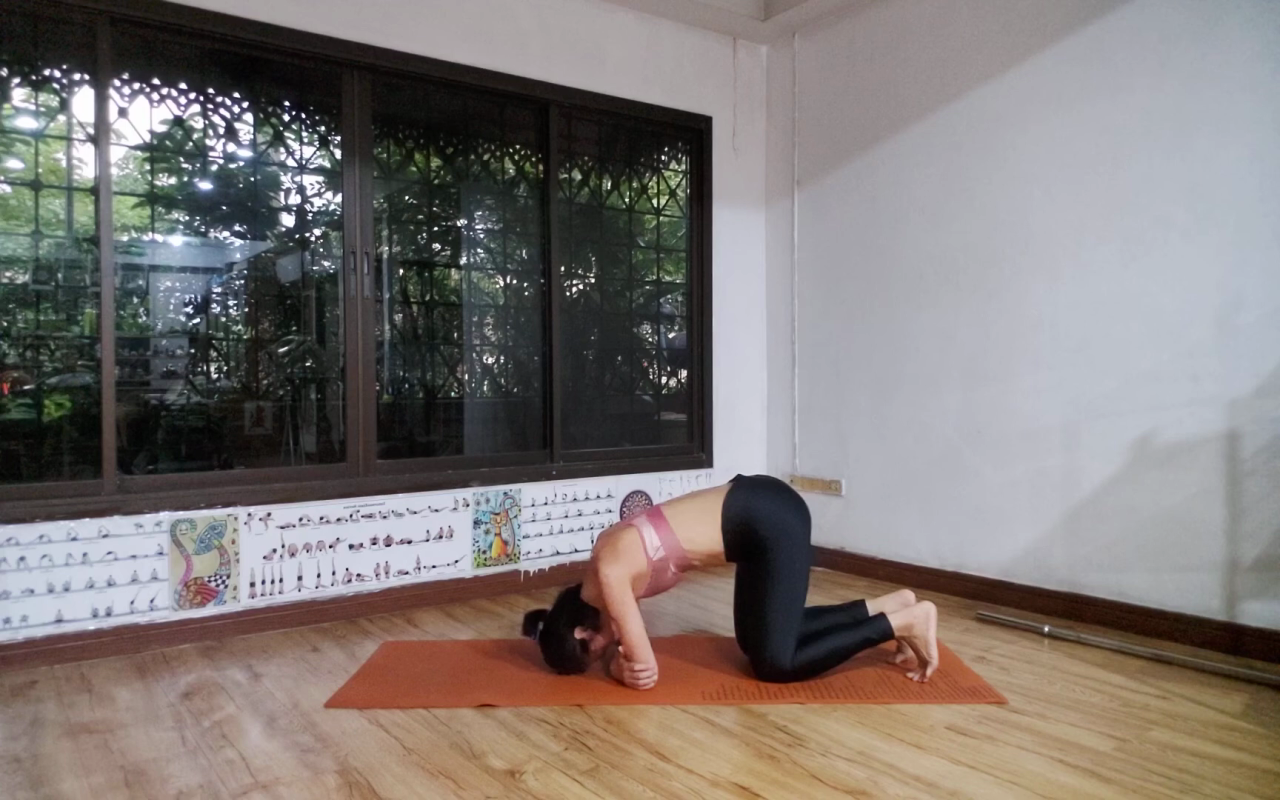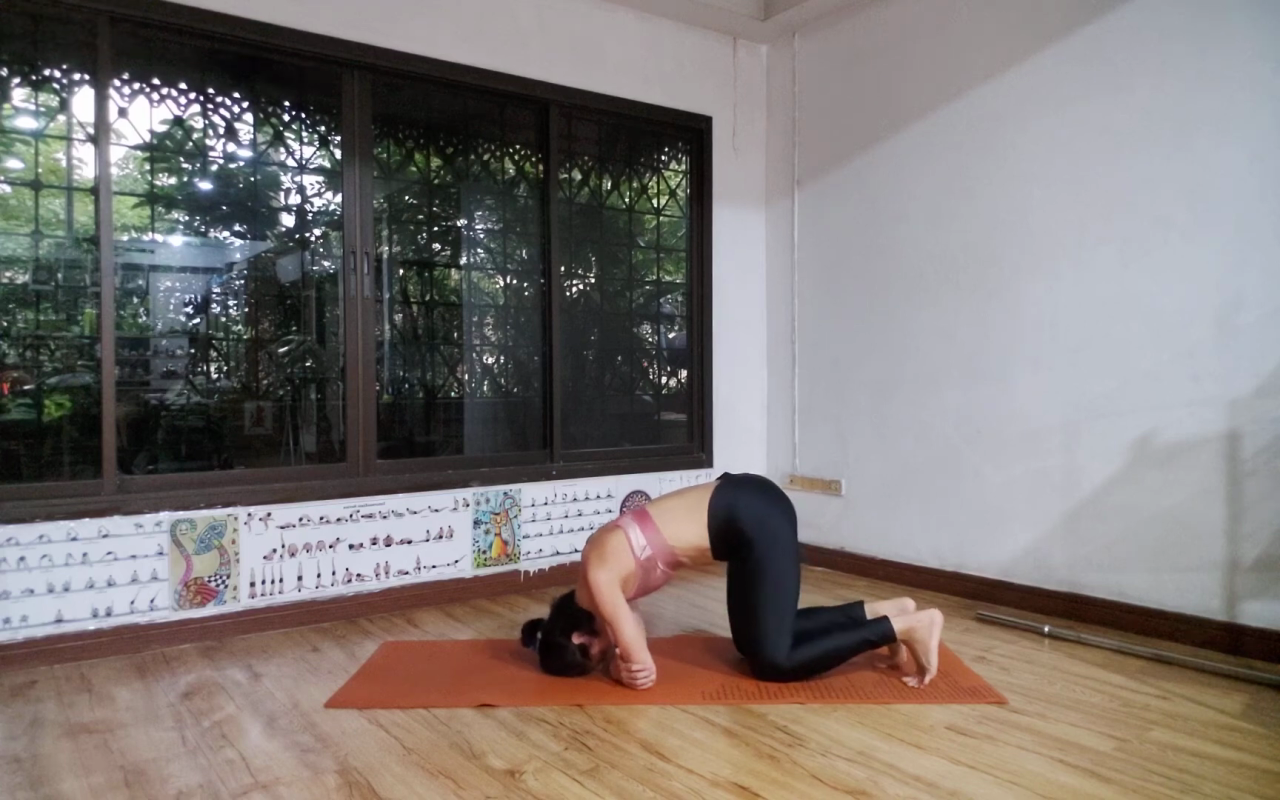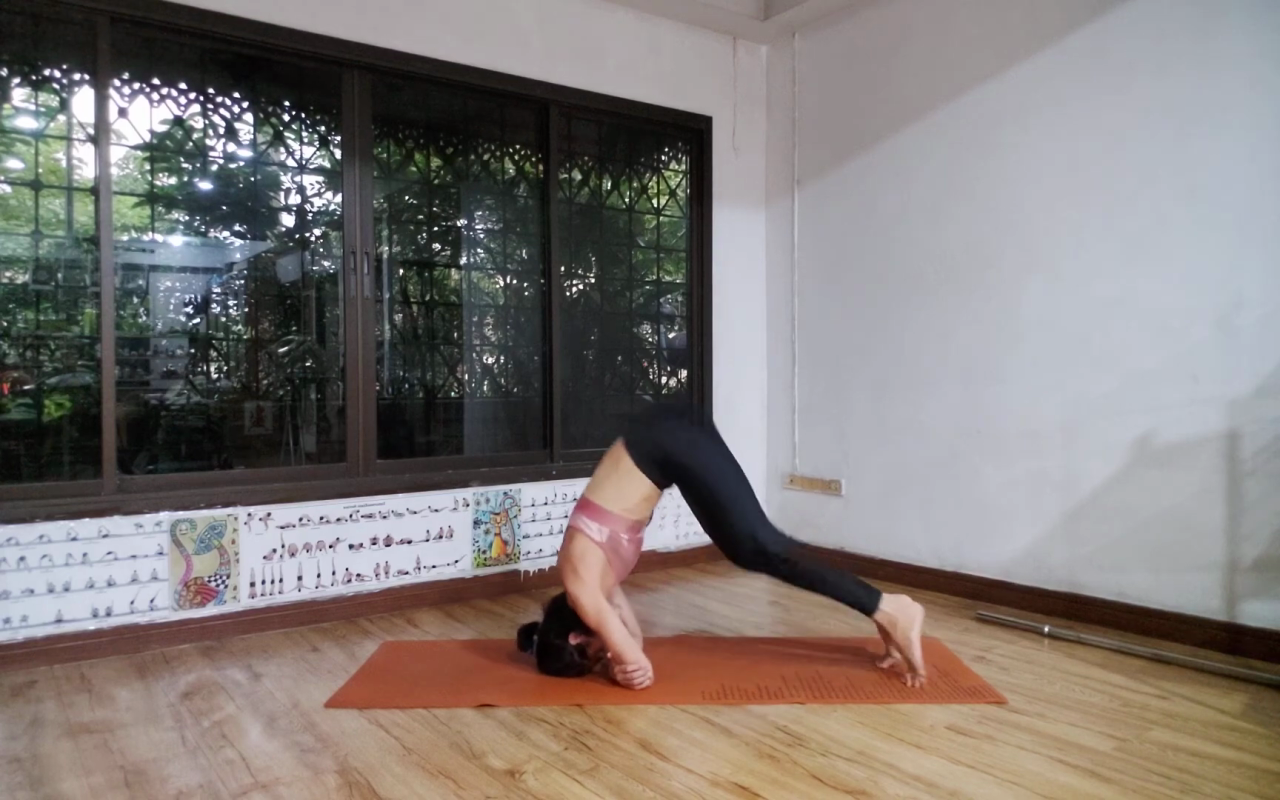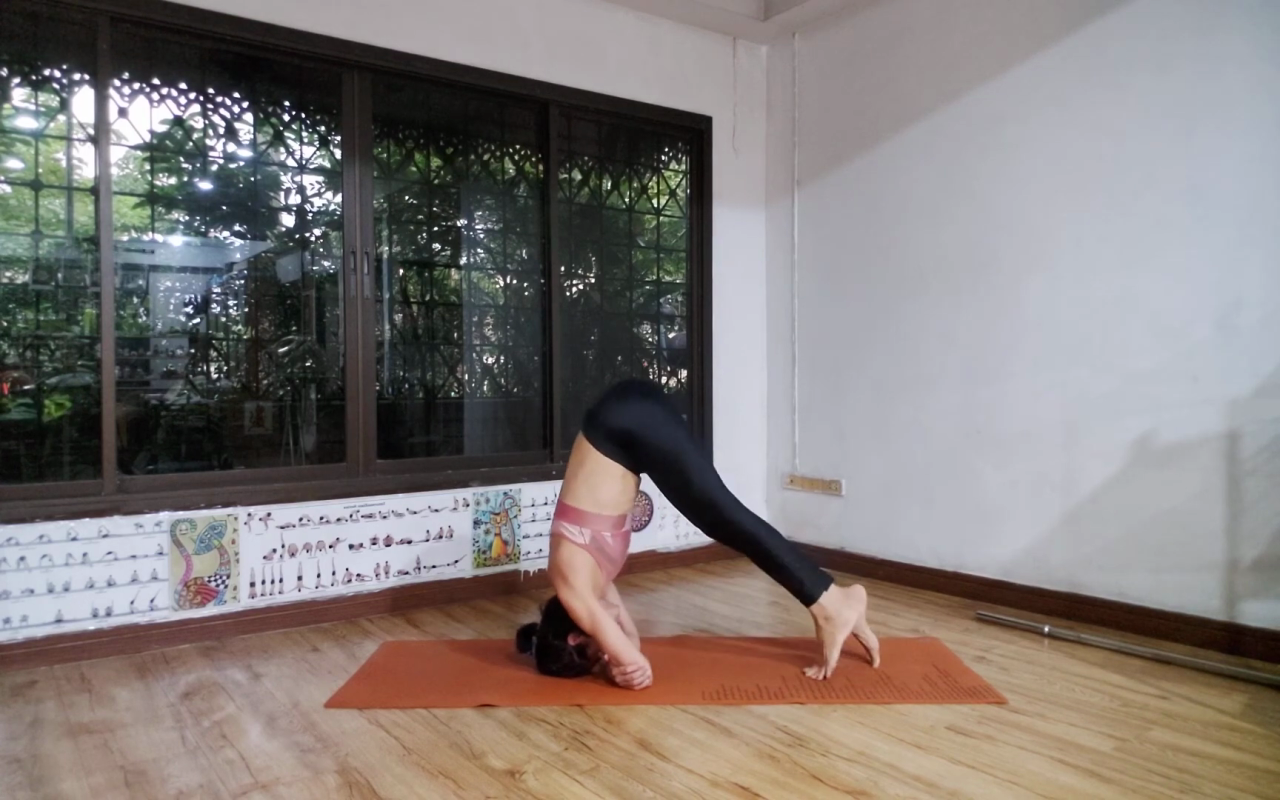
dt=0.5s
person 1, frame 1
left shoulder: (610, 571)
right shoulder: (610, 557)
left elbow: (645, 672)
right elbow: (633, 640)
left wrist: (620, 665)
right wrist: (620, 658)
left hip: (773, 521)
right hip: (761, 514)
left knee: (774, 663)
right knee: (760, 638)
left ankle: (904, 623)
right ankle: (887, 607)
person 1, frame 2
left shoulder: (600, 573)
right shoulder: (602, 563)
left elbow: (642, 670)
right elbow: (634, 640)
left wrist: (622, 665)
right wrist: (623, 660)
left hip: (757, 520)
right hip: (749, 513)
left knee: (772, 661)
right knee: (756, 640)
left ankle: (907, 626)
right ankle: (882, 612)
person 1, frame 3
left shoulder: (581, 583)
right shoulder: (589, 576)
left elbow: (638, 670)
right elbow: (631, 639)
left wrist: (622, 664)
right wrist: (621, 659)
left hip: (670, 440)
right hip: (665, 438)
left knee: (756, 546)
right knee: (749, 549)
left ankle: (891, 613)
right ankle: (885, 613)
person 1, frame 4
left shoulder: (574, 588)
right shoulder: (579, 578)
left elbow: (637, 671)
left hip: (630, 420)
right hip: (628, 421)
right knee: (721, 522)
left ankle: (829, 609)
right ankle: (836, 600)
